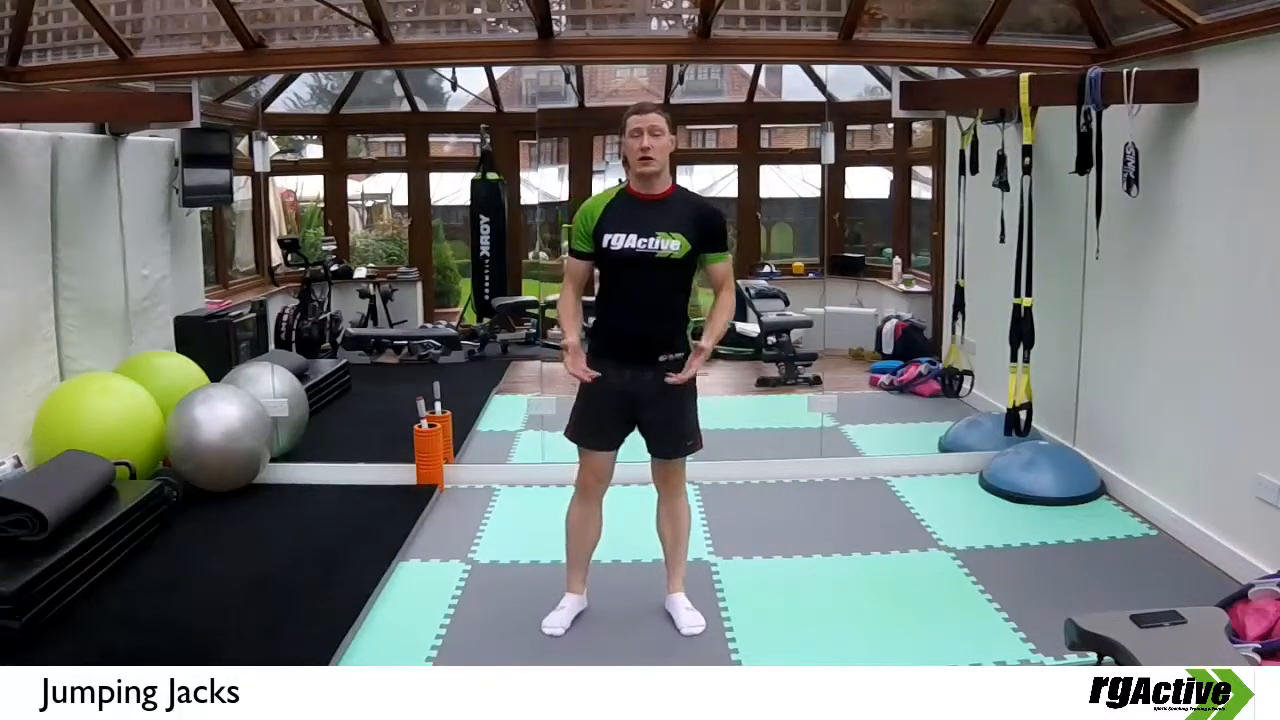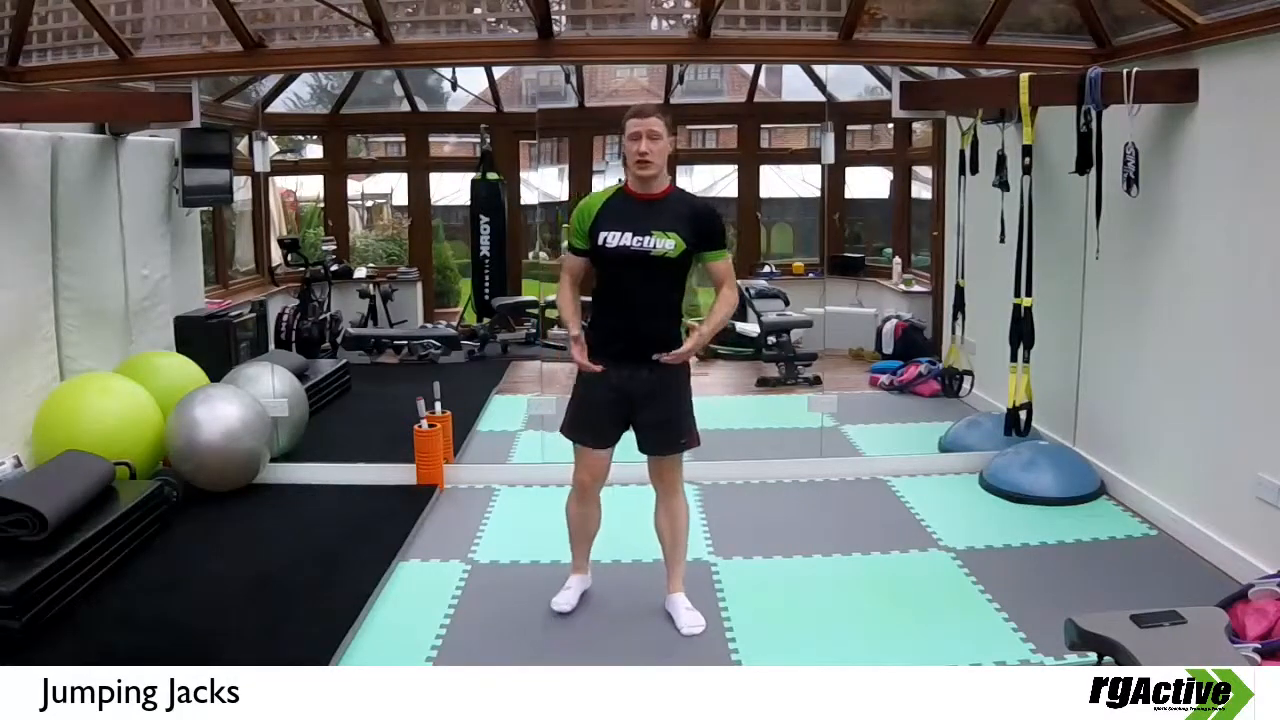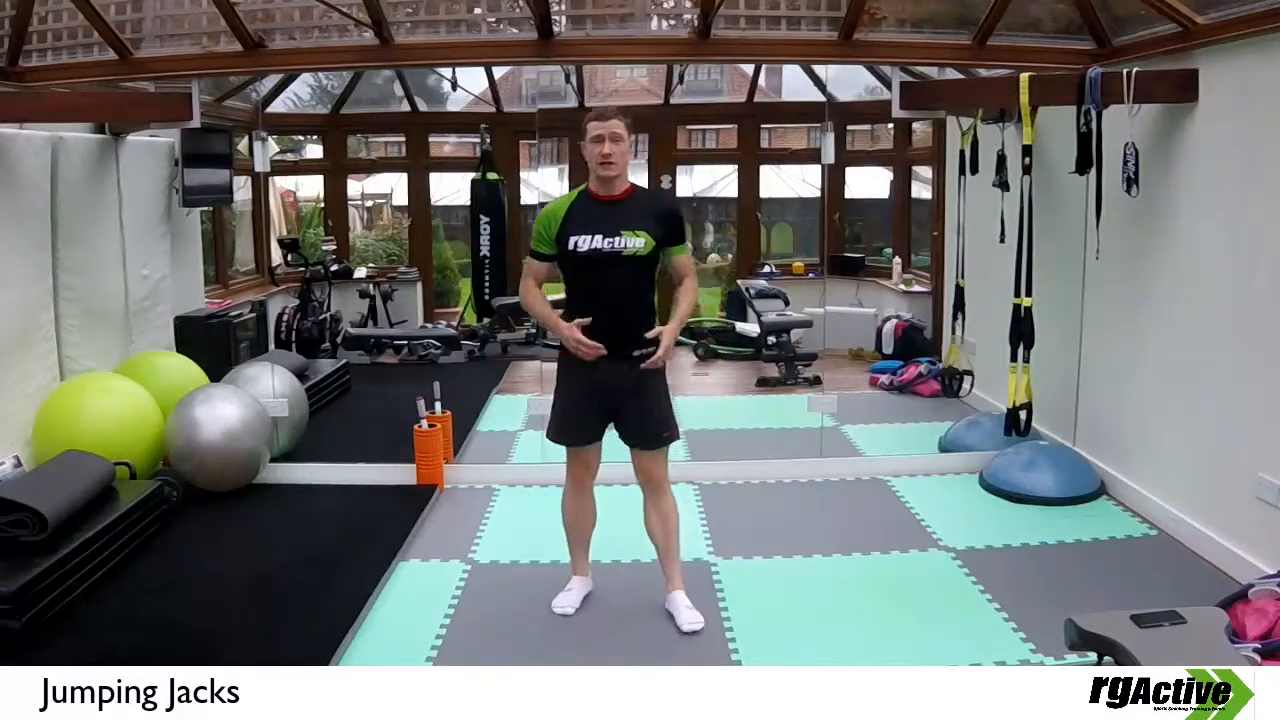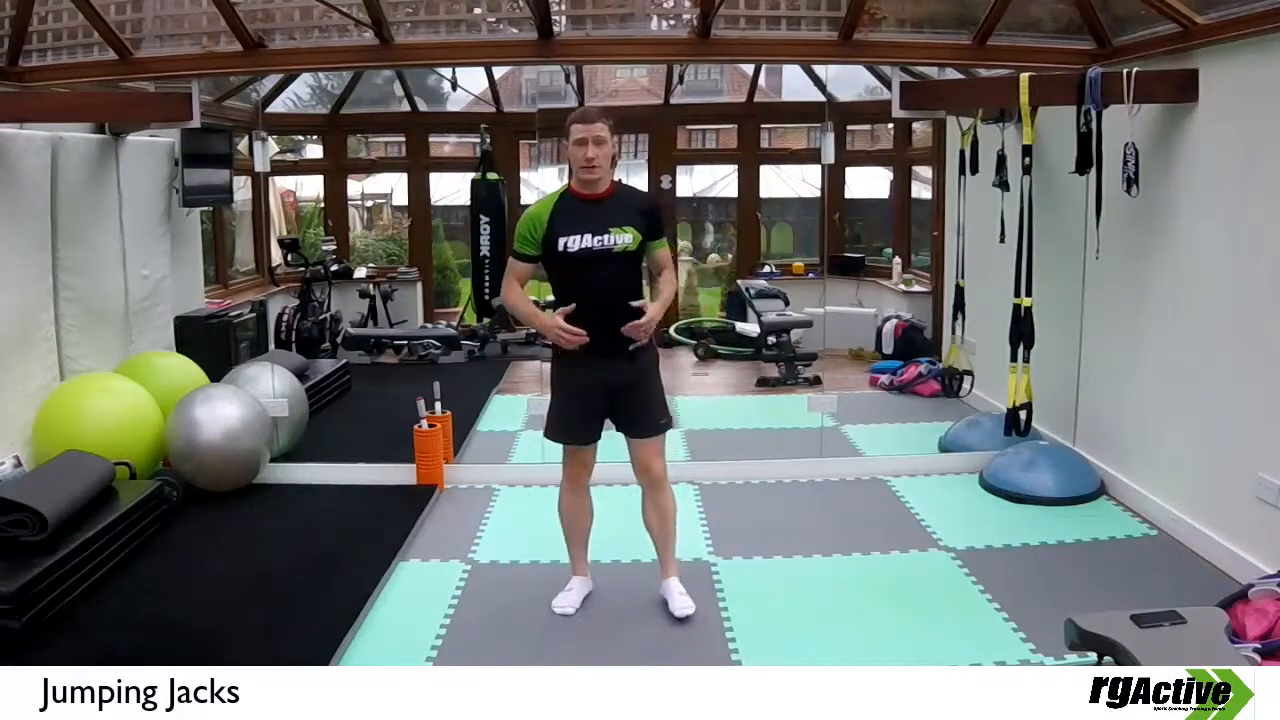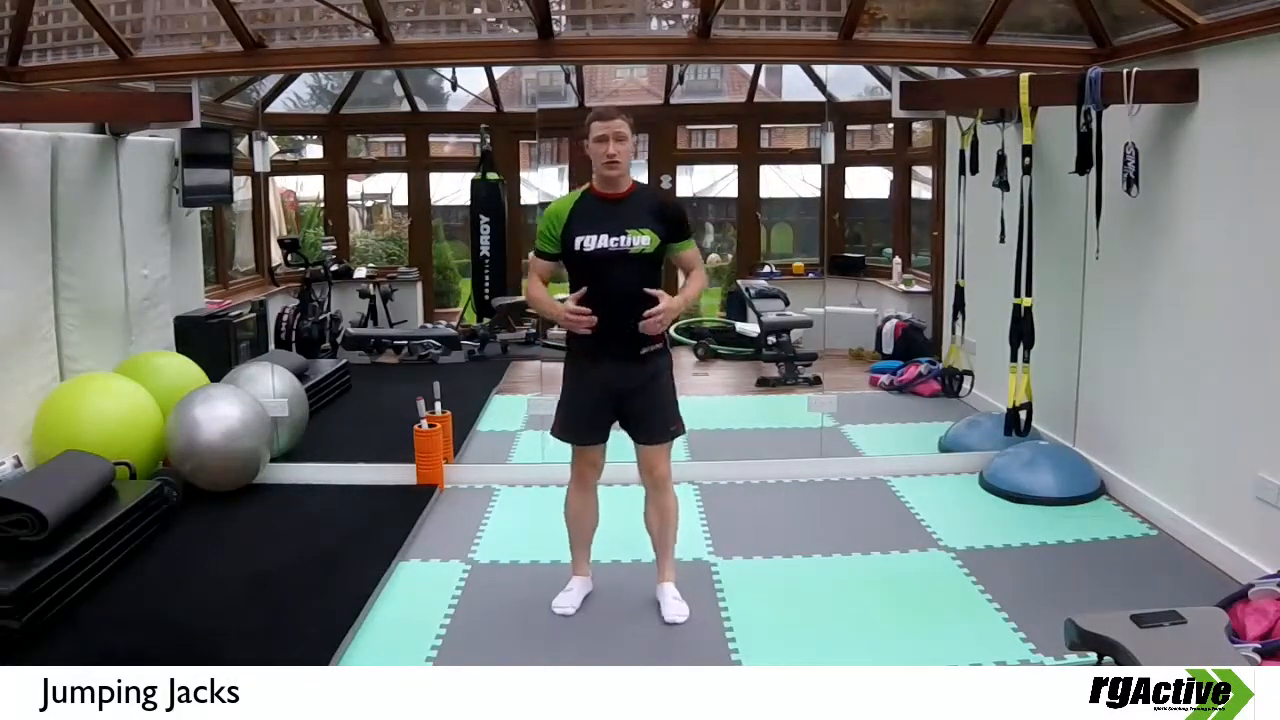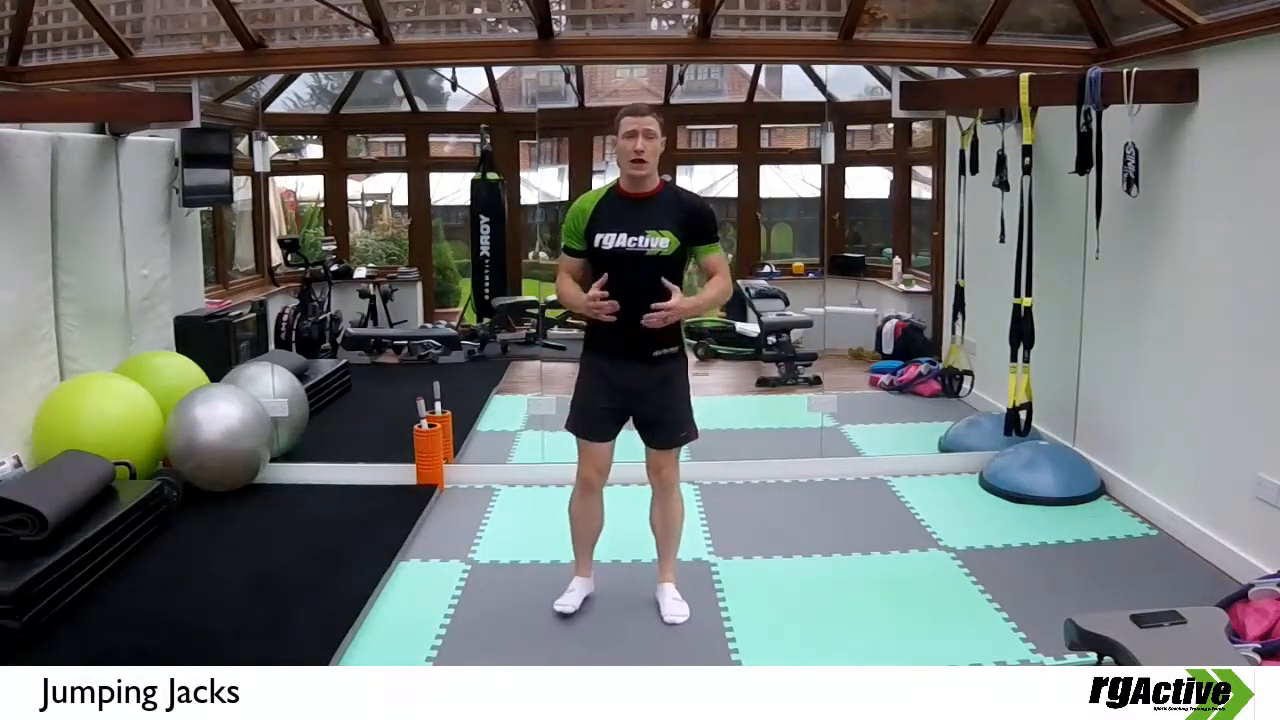
dt=0.3s
person 1, frame 1
left shoulder: (701, 214)
right shoulder: (597, 210)
left elbow: (724, 290)
right elbow: (573, 284)
left wrist: (706, 347)
right wrist: (571, 342)
left hip: (669, 370)
right hip: (605, 369)
left knee: (672, 482)
right knee: (590, 483)
left ankle: (675, 591)
right ankle: (575, 593)
person 1, frame 2
left shoulder: (697, 214)
right shoulder: (593, 208)
left elbow: (727, 287)
right elbow: (569, 278)
left wrist: (703, 333)
right wrist: (573, 331)
left hip: (663, 368)
right hip: (602, 367)
left knee: (668, 482)
right knee: (586, 480)
left ankle: (675, 591)
right ankle: (579, 573)
person 1, frame 3
left shoulder: (660, 210)
right shoulder: (558, 214)
left elbow: (686, 278)
right elbow: (529, 285)
left wrist: (674, 326)
right wrist: (560, 327)
left hip: (642, 364)
right hip: (582, 364)
left knee: (655, 480)
right knee: (580, 474)
left ankle: (675, 589)
right ankle: (580, 575)
person 1, frame 4
left shoulder: (642, 207)
right shoulder: (543, 215)
left elbow: (666, 270)
right elbow: (511, 287)
left wrist: (658, 308)
right wrist: (542, 321)
left hip: (635, 359)
right hip: (576, 362)
left knee: (653, 473)
right knee: (575, 472)
left ankle: (669, 577)
right ankle: (579, 575)
person 1, frame 5
left shoulder: (663, 207)
right shoulder: (563, 212)
left elbow: (697, 271)
right elbow: (534, 282)
left wrist: (678, 303)
right wrist: (559, 310)
left hip: (647, 362)
right hip: (588, 364)
left knee: (657, 475)
right knee: (584, 475)
left ankle: (666, 581)
right ankle: (580, 575)
person 1, frame 6
left shoulder: (689, 209)
right shoulder: (587, 209)
left elbow: (722, 280)
right elbow: (565, 278)
left wrist: (687, 304)
right wrist: (583, 302)
left hip: (662, 363)
right hip: (602, 363)
left knee: (665, 478)
right knee: (590, 476)
left ankle: (666, 581)
right ankle: (582, 576)
